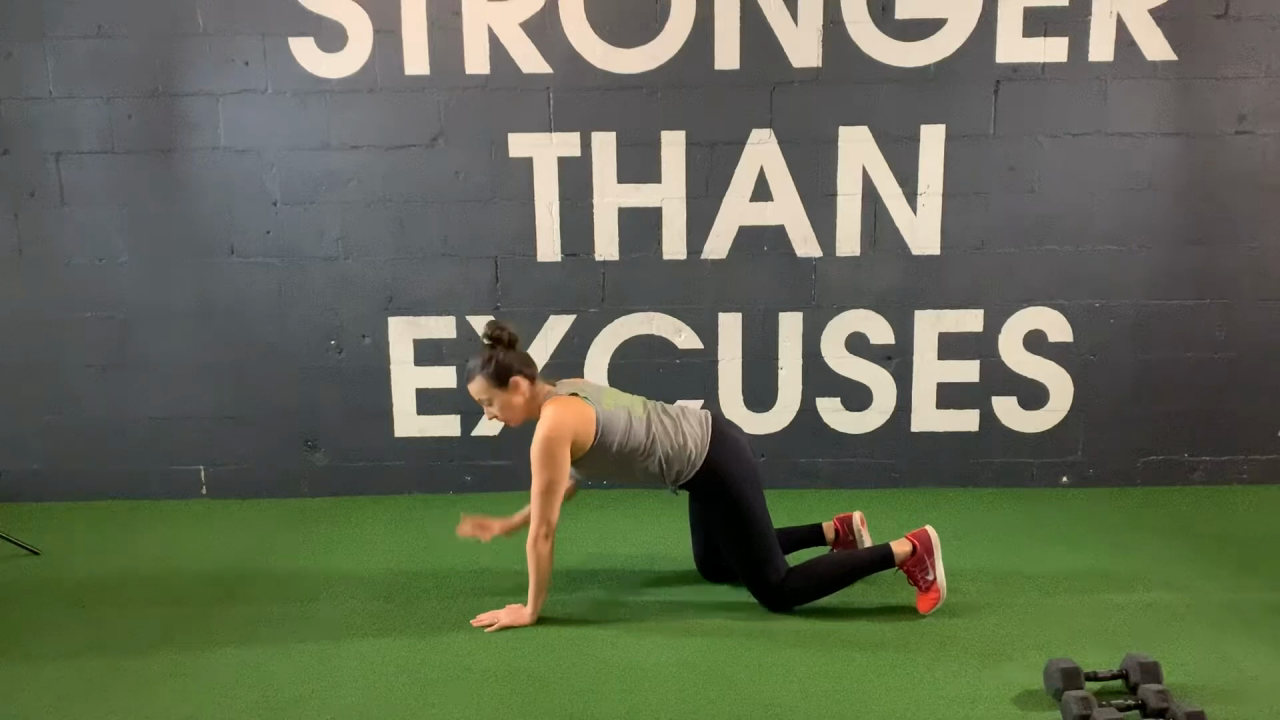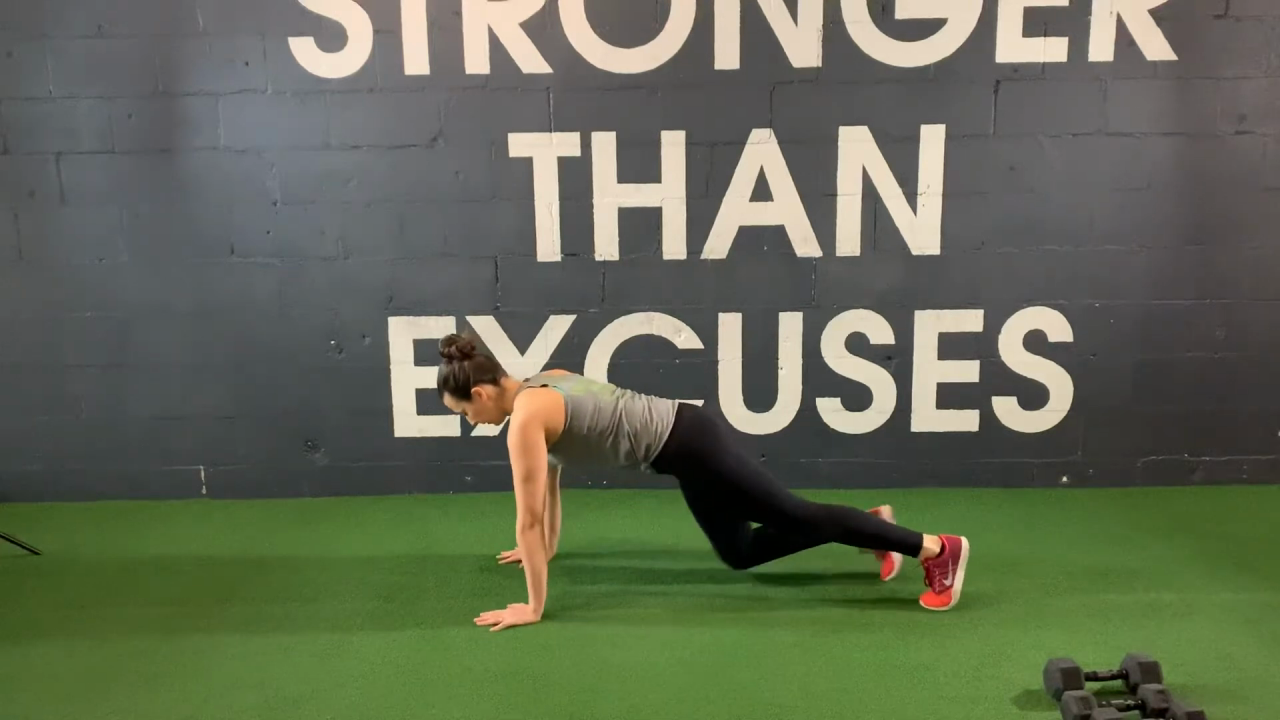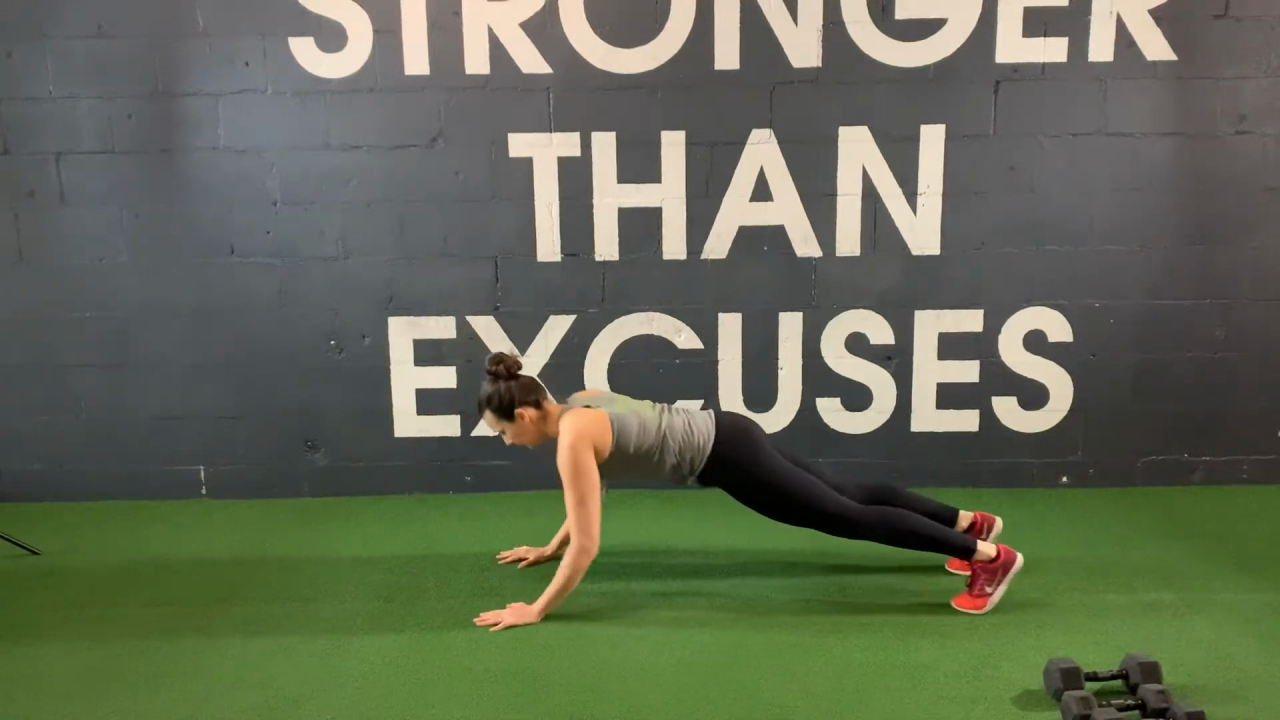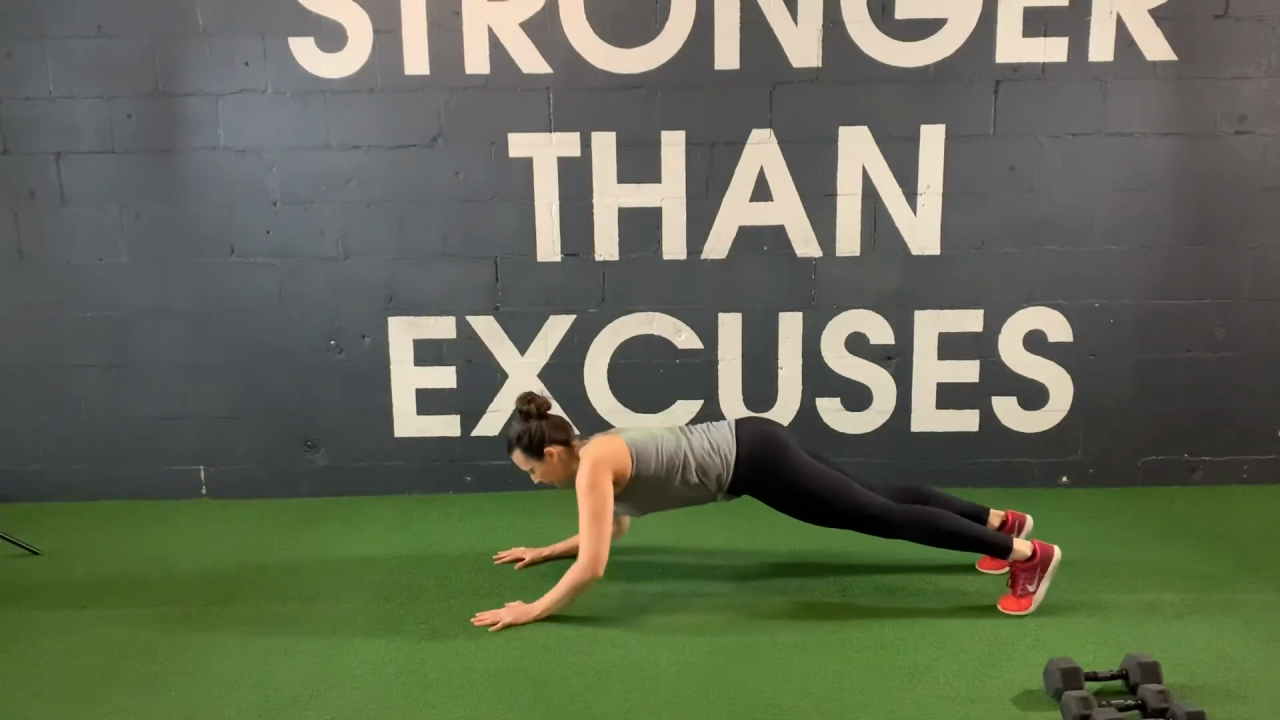
dt=1s
person 1, frame 1
left shoulder: (552, 427)
right shoulder: (562, 391)
left elbow: (544, 532)
right elbow: (571, 476)
left wrist: (531, 610)
right wrist: (505, 524)
left hip: (716, 463)
right hip: (709, 442)
left knee: (777, 592)
right knee: (715, 568)
left ankle: (910, 549)
right ankle: (838, 531)
person 1, frame 2
left shoulder: (524, 419)
right shoulder: (542, 383)
left elbow: (528, 519)
right elbow: (551, 475)
left wrist: (533, 606)
right wrist: (548, 547)
left hip: (687, 444)
right hip: (686, 428)
left knee: (795, 516)
right knee: (739, 553)
left ankle: (938, 548)
right ankle: (872, 527)
person 1, frame 3
left shoulder: (571, 441)
right shoulder: (575, 406)
left elbow: (584, 547)
right elbow: (587, 503)
left wrist: (536, 609)
right wrist: (545, 550)
left hip: (726, 455)
right hip: (725, 434)
left knee: (847, 517)
right knee: (846, 496)
left ankle: (990, 555)
right ankle: (969, 521)
person 1, frame 4
left shoulder: (592, 466)
right shoulder: (597, 448)
left elbow: (592, 565)
right elbow: (614, 527)
left wrist: (536, 611)
right wrist: (546, 551)
left hip: (753, 460)
right hip: (751, 442)
left knee: (881, 517)
right knee: (877, 496)
left ankle: (1027, 554)
right ankle: (1000, 519)
